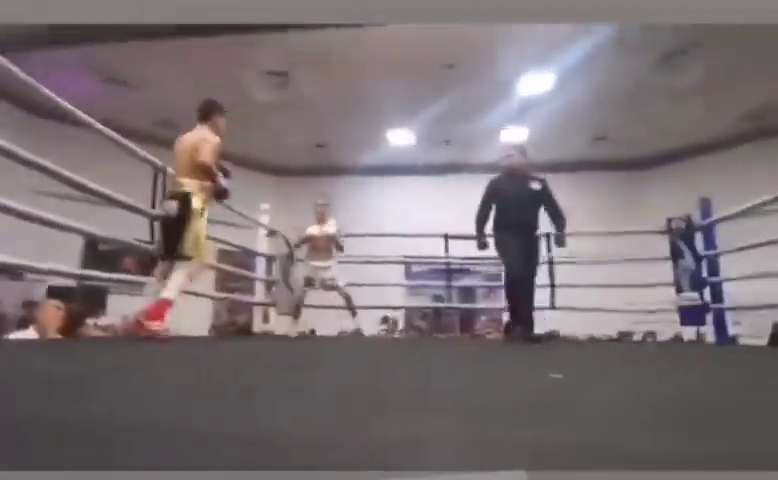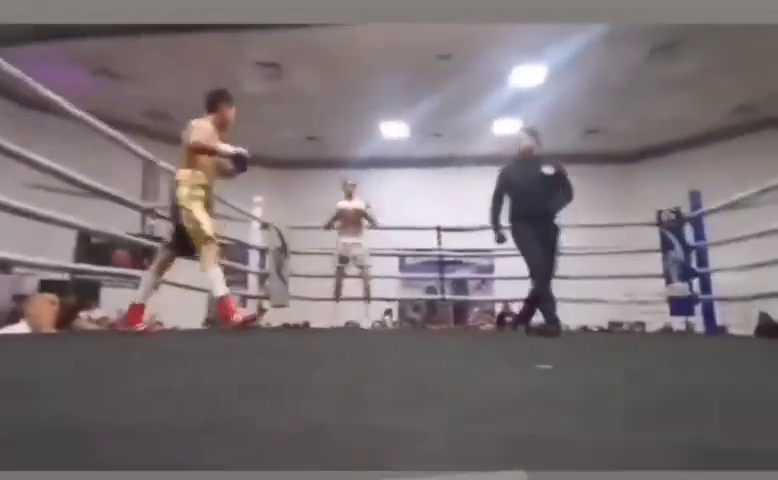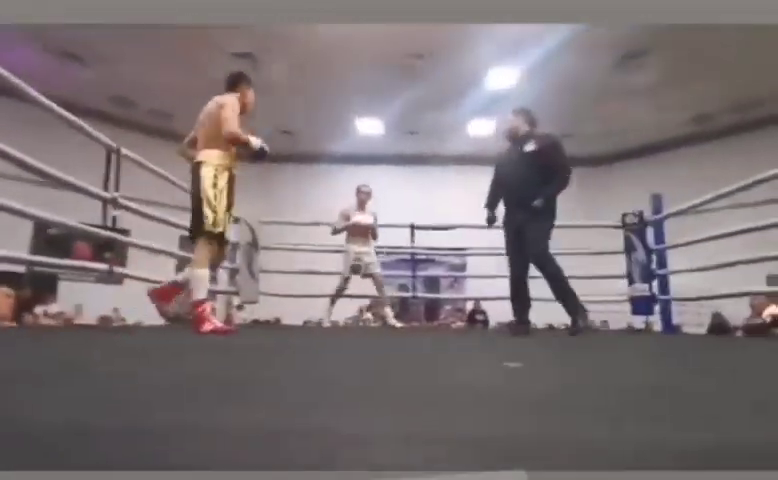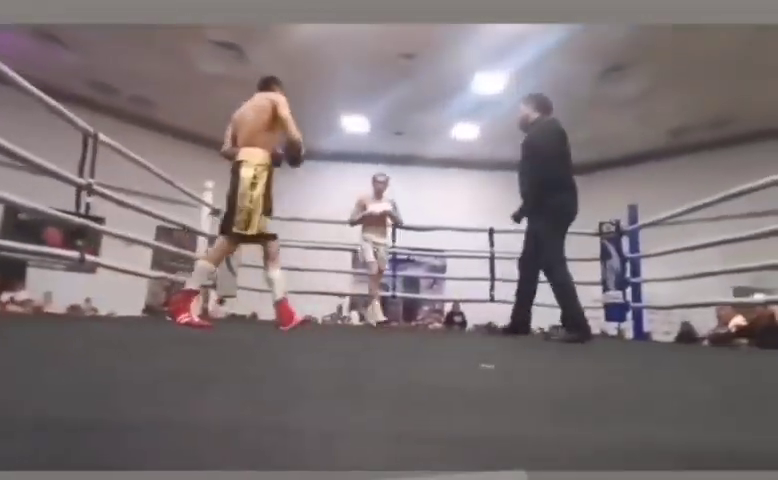
dt=0.3s
person 1, frame 1
left shoulder: (182, 140)
right shoulder: (211, 139)
right elbow: (203, 162)
left wrist: (213, 182)
right wrist: (219, 181)
left hip: (173, 201)
right hip: (192, 200)
left knee: (167, 261)
right knee: (193, 262)
left ankle: (149, 317)
right ankle: (154, 313)
person 1, frame 2
left shoulder: (209, 130)
right shoulder: (201, 125)
left elbow: (215, 169)
right elbow: (194, 143)
left wrist: (234, 165)
right wrist: (226, 150)
left hip: (197, 193)
right hip: (190, 191)
left knee: (168, 254)
right knee: (209, 245)
left ankle: (135, 315)
right ankle: (227, 310)
person 1, frame 3
left shoulder: (212, 108)
right shoulder: (230, 100)
left elbow: (187, 146)
right elbow: (230, 133)
right wrist: (254, 143)
left hip: (209, 174)
right hip: (213, 171)
left knee: (213, 246)
right knee: (208, 241)
left ankle: (167, 291)
right ankle: (201, 315)
person 1, frame 4
left shoulder: (241, 111)
right shoulder: (276, 99)
left elbow: (227, 150)
right elbow: (294, 137)
right wrist: (296, 153)
left hip: (245, 170)
right hip: (255, 171)
left knee: (271, 246)
right knee: (230, 239)
left ankle: (285, 314)
right ankle: (182, 305)
person 2, frame 1
left shoulder: (538, 183)
right shoulder: (498, 183)
left elbow: (553, 208)
right elbow: (484, 209)
left wrist: (560, 229)
right wrist: (480, 234)
left hip: (529, 237)
right hip: (506, 236)
left knee: (527, 282)
right knee: (515, 273)
left ankle: (524, 328)
right ankle: (516, 323)
person 2, frame 2
left shoulder: (553, 167)
right shoulder: (509, 171)
left elbow: (567, 193)
right elbow: (498, 199)
left wrist: (557, 205)
right wrist: (496, 227)
left hip: (547, 227)
right hip: (523, 227)
left knee: (544, 273)
right knee: (539, 268)
left ankle: (524, 315)
right ankle: (551, 321)
person 2, frame 3
left shoulder: (545, 142)
right shoulder: (508, 154)
left elbow: (563, 173)
right elbow: (497, 184)
left wrist: (545, 198)
right wrist: (490, 208)
left hip: (538, 213)
right hip: (513, 215)
left knee: (539, 257)
right knee: (517, 267)
left ankle: (576, 310)
right ankle: (520, 320)
person 2, frame 4
left shoulder: (544, 128)
right shoulder: (537, 135)
left elbow: (550, 165)
left wrist: (530, 202)
right wrist: (526, 207)
left hip: (551, 205)
right hip: (546, 208)
left knee: (550, 261)
right knee: (528, 263)
left ankle: (575, 325)
right ankle: (519, 322)
person 3, frame 1
left shoulder: (333, 226)
right shoulder: (310, 228)
left elbow: (341, 249)
right elbow: (297, 246)
left wrist: (335, 239)
right wrist: (304, 239)
left hip: (329, 266)
right hip: (312, 266)
left knee: (345, 295)
right knee: (300, 299)
left ankle: (356, 324)
person 3, frame 2
left shoulder: (362, 205)
right shoulder: (340, 205)
left elbow: (374, 224)
right elbow: (326, 227)
left wrist: (364, 213)
right wrist: (335, 216)
left hip: (358, 243)
right hip: (343, 242)
left knee: (365, 275)
right knee: (339, 276)
person 3, frame 3
left shoulder: (372, 214)
right shoulder: (347, 212)
left elbow: (375, 237)
right elbow: (334, 230)
left wrist: (373, 228)
right wrist: (350, 225)
left hip: (368, 251)
right hip: (352, 250)
left knee: (379, 283)
right knee: (343, 285)
left ankle: (389, 317)
right ankle: (328, 315)
person 3, frame 4
left shoulder: (390, 203)
right shoulder: (363, 200)
left elbow: (400, 223)
right elbow: (351, 221)
left wrist: (390, 215)
right wrist: (365, 215)
left hip: (382, 242)
right hip: (368, 240)
left knee: (377, 278)
right knee: (373, 274)
left ankle: (370, 314)
right ankle: (377, 312)
